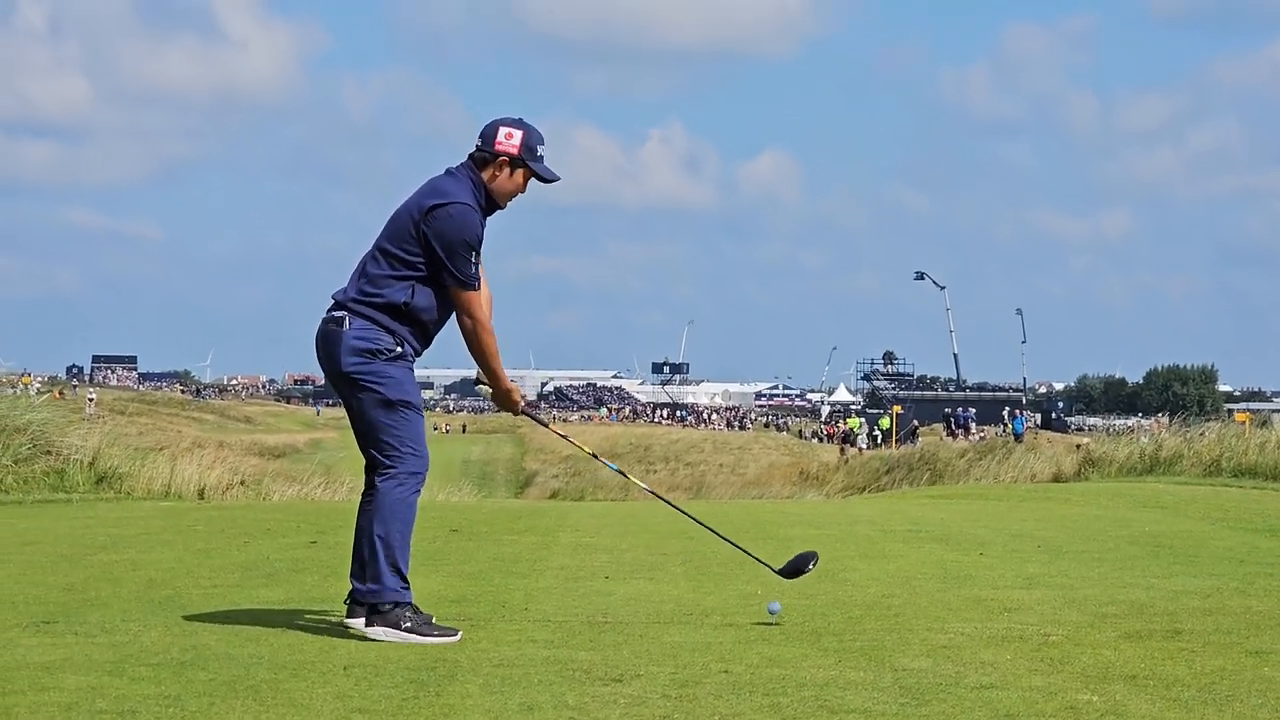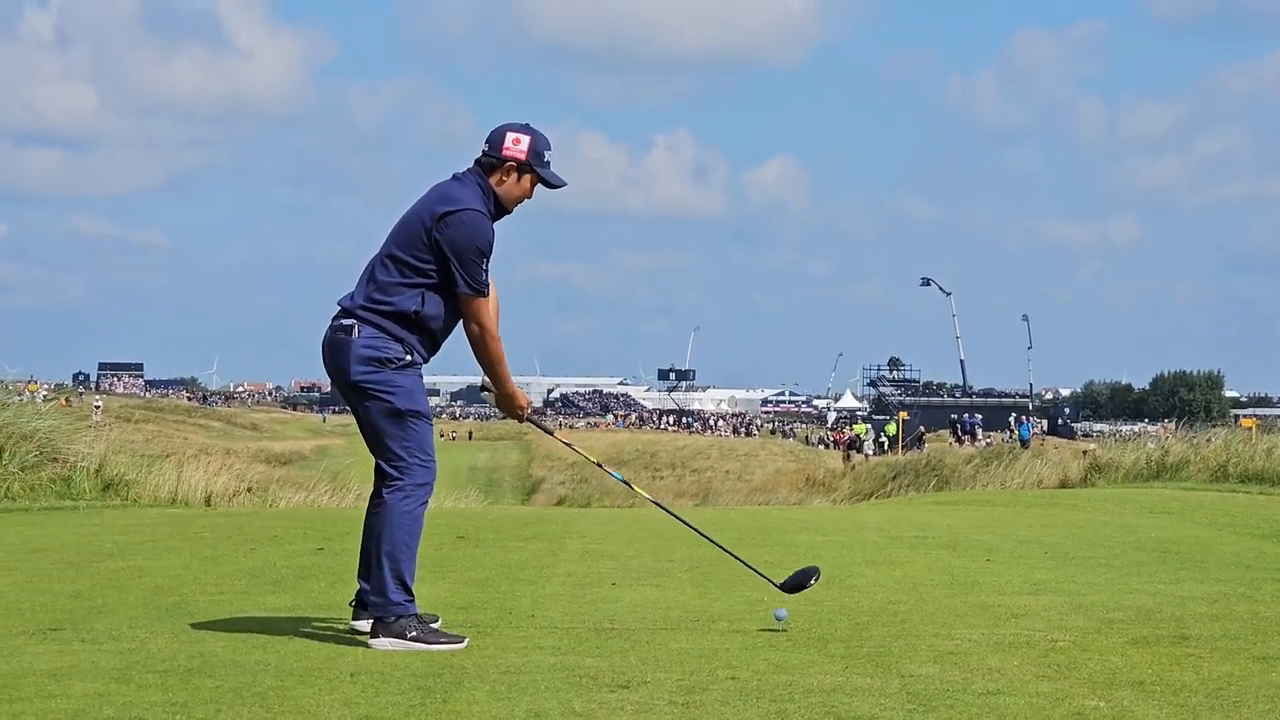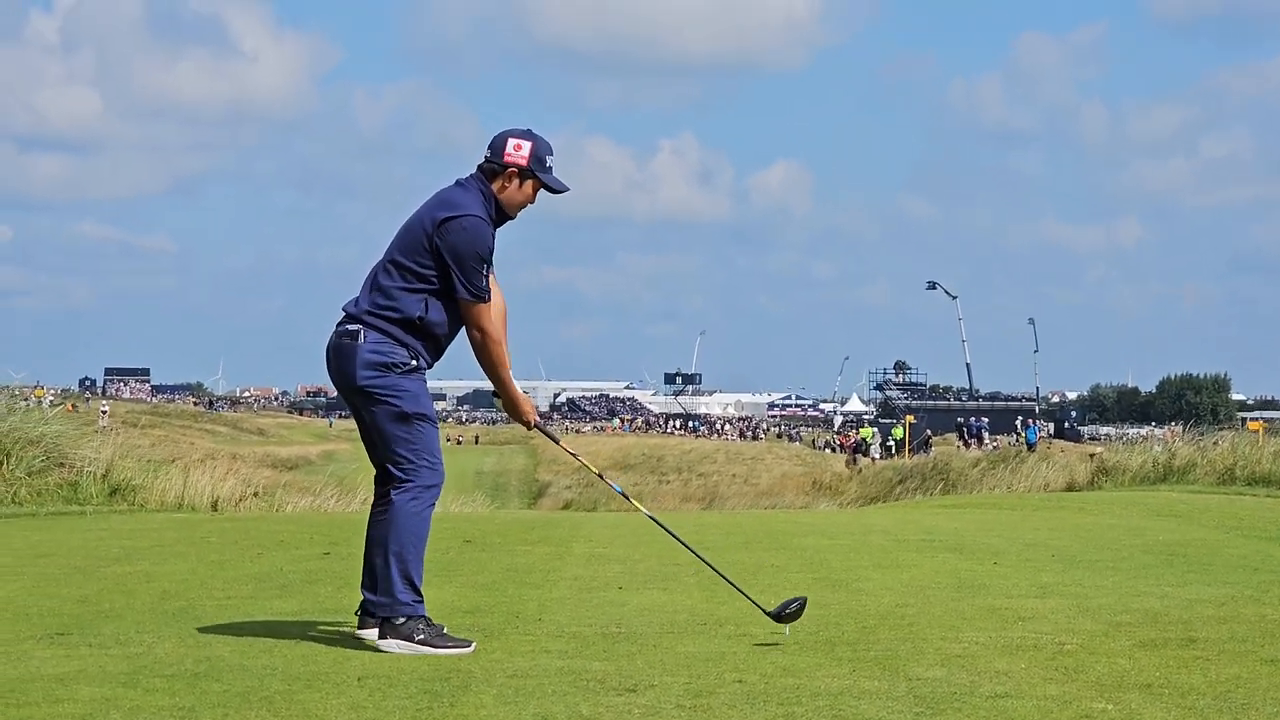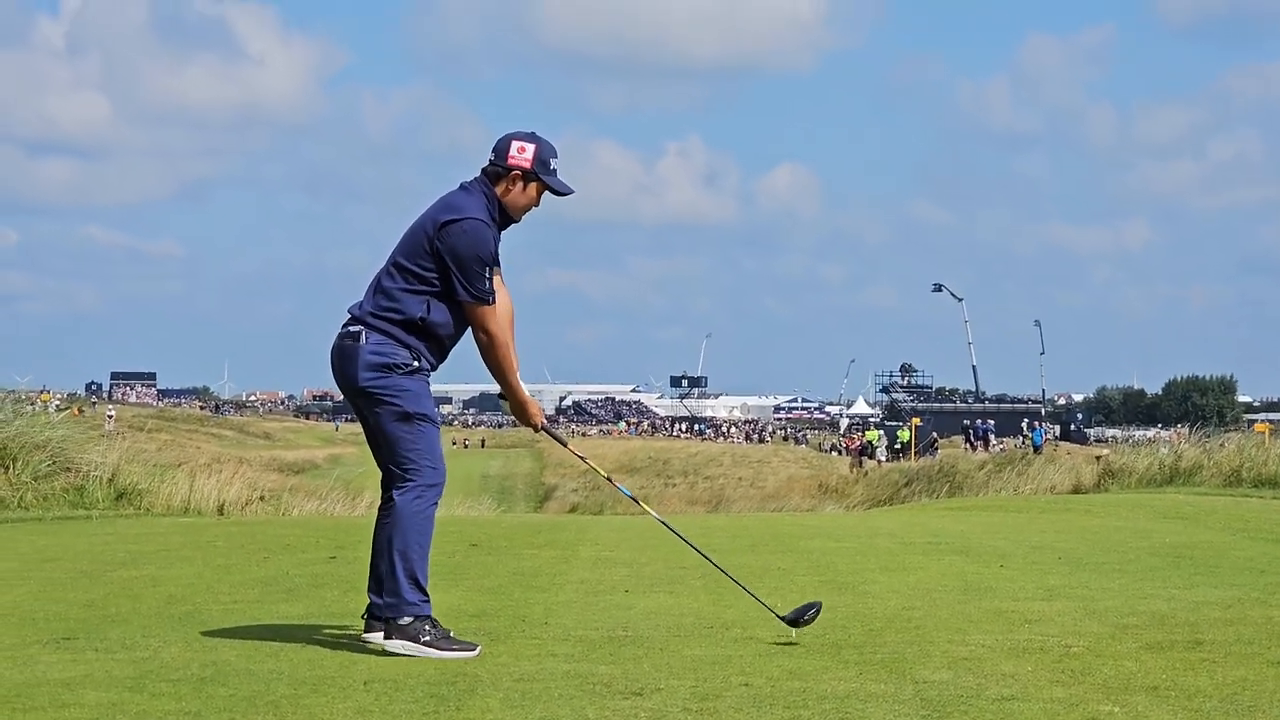
dt=0.2s
person 1, frame 1
left shoulder: (457, 196)
right shoulder: (455, 210)
left elbow: (478, 290)
right elbow: (472, 315)
left wrist: (493, 372)
right wrist: (501, 383)
left hip: (355, 340)
right hip: (371, 342)
left knee: (391, 466)
right knee: (404, 466)
left ankle: (366, 599)
right ankle: (388, 604)
person 1, frame 2
left shoulder: (459, 197)
right shoulder: (466, 217)
left elbow: (483, 302)
right elbow: (480, 322)
left wrist: (496, 379)
right wrist: (507, 391)
left hip: (359, 345)
right hip: (380, 350)
left knee: (399, 472)
right knee: (412, 475)
left ankle: (372, 601)
right ankle: (393, 617)
person 1, frame 3
left shoulder: (464, 206)
right shoulder: (467, 222)
left elbow: (492, 298)
right elbow: (482, 328)
left wrist: (508, 381)
right wrist: (512, 396)
left hip: (364, 352)
right hip: (385, 355)
left knee: (399, 478)
right knee: (420, 478)
left ankle: (378, 609)
right ankle: (402, 617)
person 1, frame 4
left shoulder: (474, 211)
right shoulder: (469, 225)
left elbow: (499, 300)
right elbow: (488, 329)
left wrist: (516, 381)
right wrist: (519, 399)
left hip: (371, 356)
right hip: (387, 358)
left knee: (406, 479)
right knee: (421, 479)
left ankle: (384, 613)
right ankle: (409, 617)
